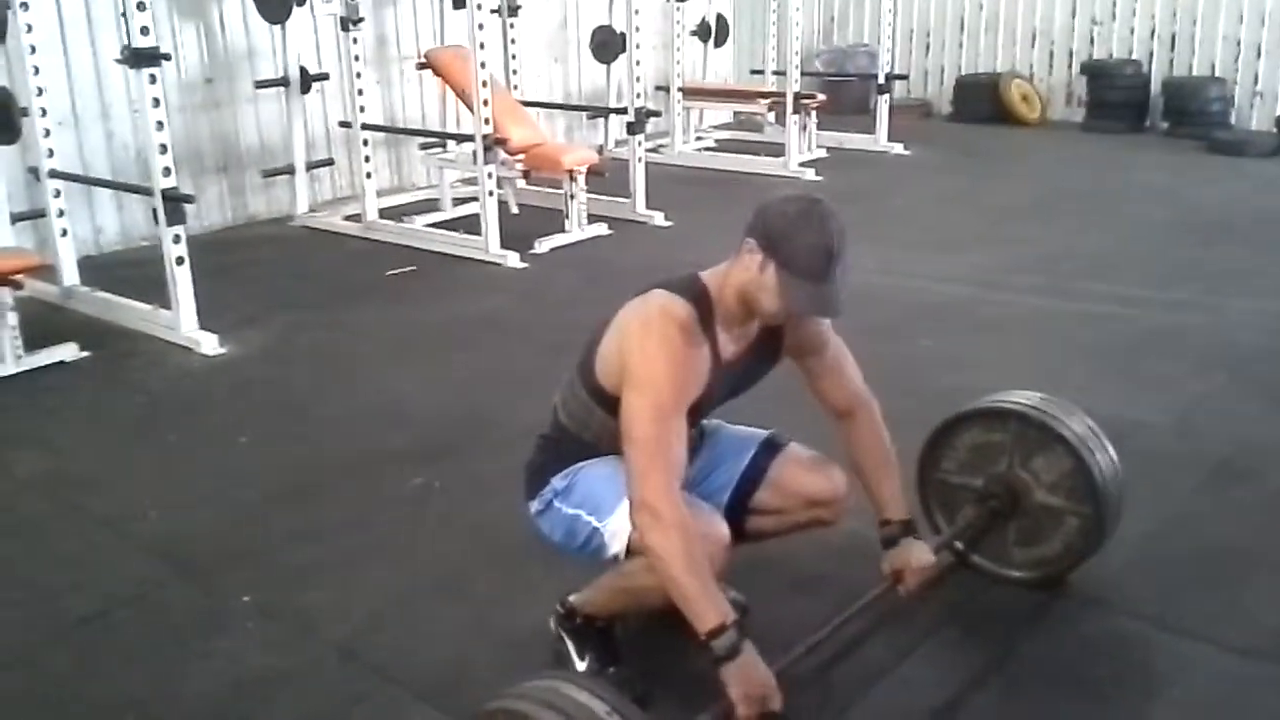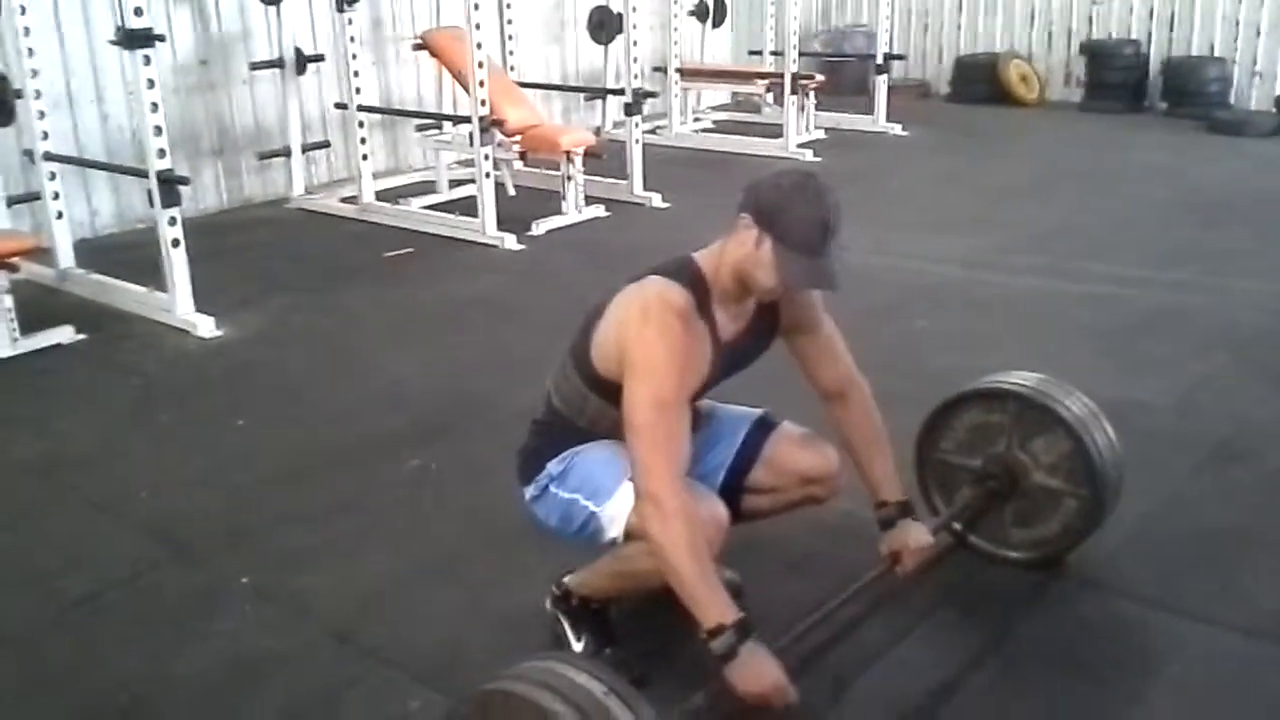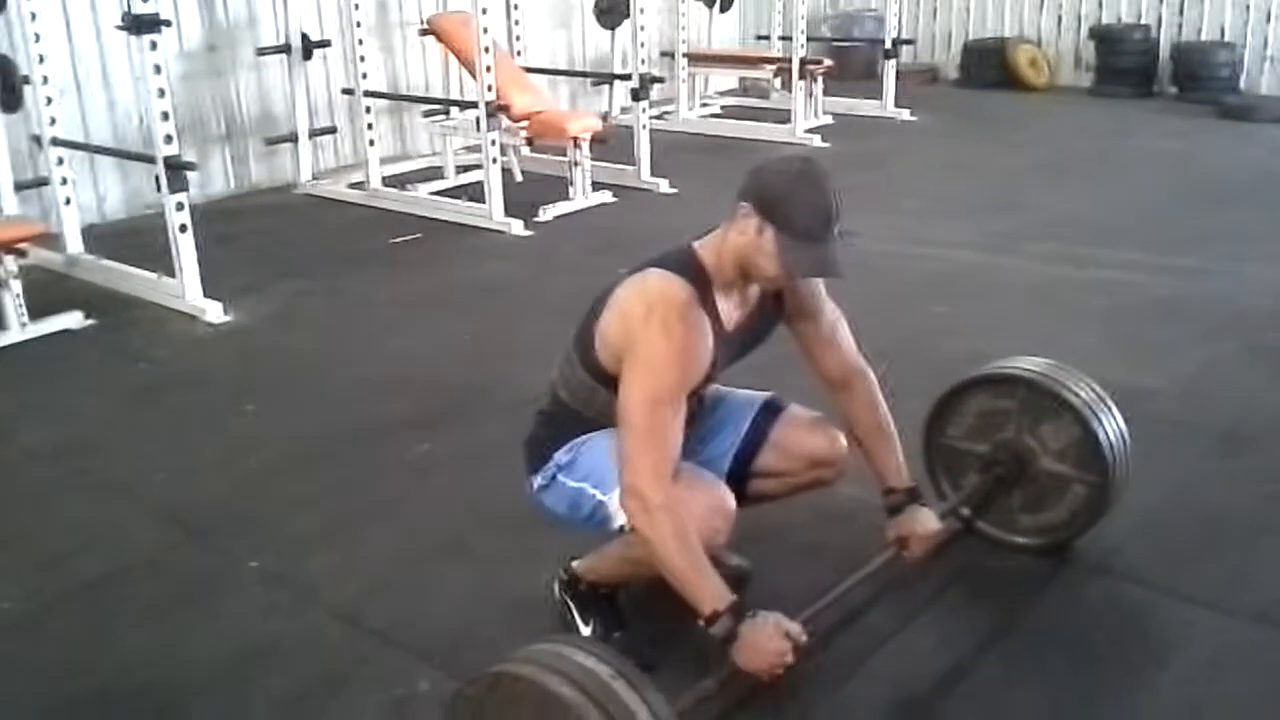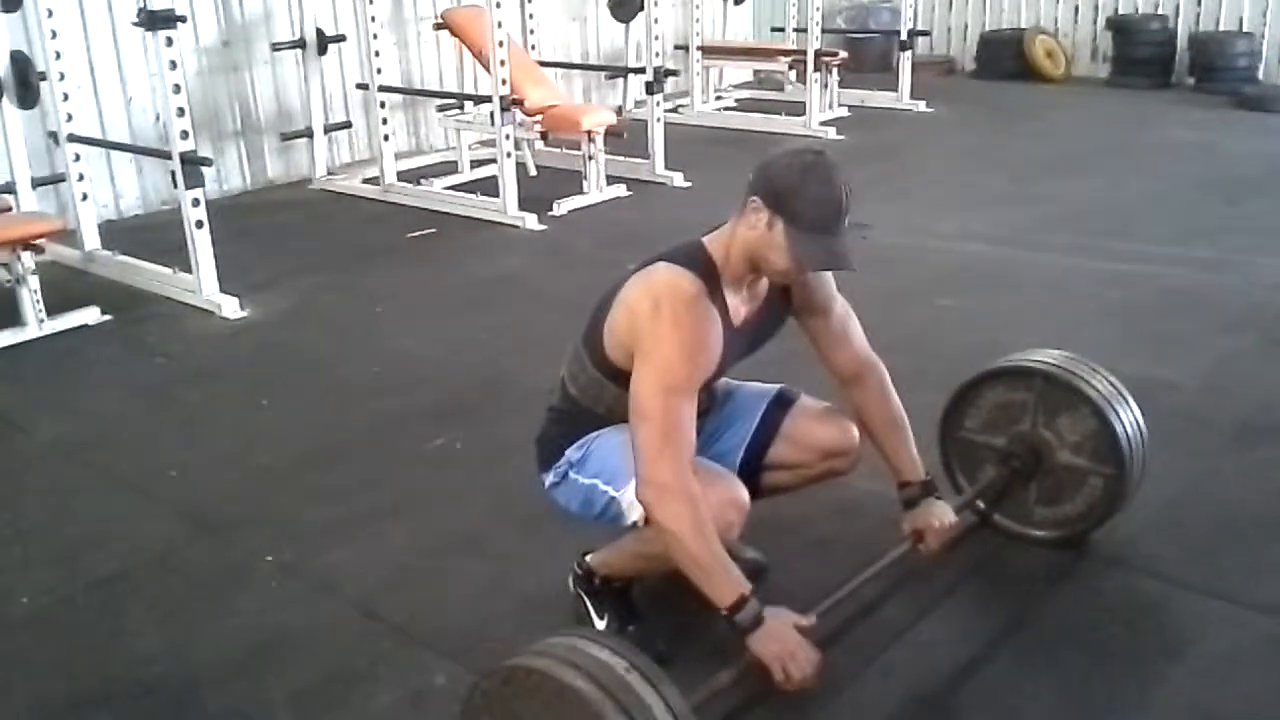
dt=0.3s
person 1, frame 1
left shoulder: (793, 313)
right shoulder: (669, 333)
left elbow: (855, 409)
right elbow: (655, 508)
left wrist: (899, 531)
right wrist: (731, 648)
right hip: (574, 475)
left knee: (825, 493)
right knee: (703, 540)
left ankle: (689, 580)
right ankle: (581, 615)
person 1, frame 2
left shoulder: (784, 292)
right shoulder: (666, 319)
left elbow: (845, 391)
right elbow: (660, 500)
left wrist: (896, 513)
right wrist: (733, 643)
right hip: (569, 459)
left knee: (817, 469)
right knee: (704, 523)
left ankle: (690, 565)
right ankle: (577, 595)
person 1, frame 3
left shoulder: (787, 278)
right shoulder: (670, 312)
left elbow: (850, 377)
right elbow: (646, 495)
left wrist: (903, 498)
right wrist: (733, 625)
right hip: (575, 449)
left knee: (825, 450)
right knee: (708, 514)
left ankle: (689, 547)
right ankle: (584, 580)
person 1, frame 4
left shoulder: (796, 274)
right shoulder: (678, 306)
left elbow: (861, 372)
right elbow: (661, 488)
left wrist: (918, 491)
right wrist: (752, 617)
right hip: (587, 445)
left knee: (837, 441)
right knee: (722, 508)
left ankle: (707, 536)
right ankle: (599, 575)
